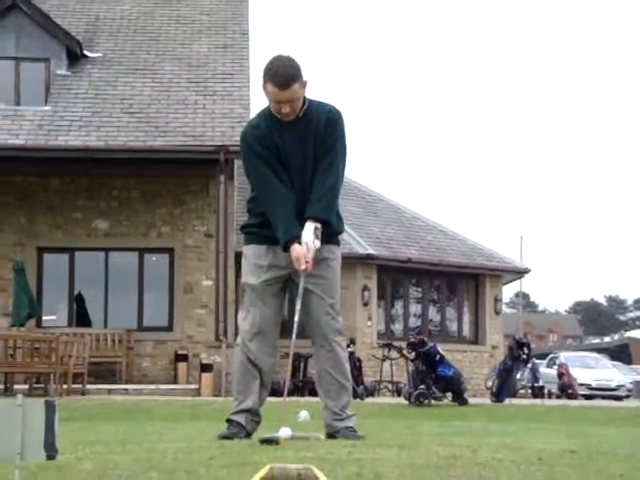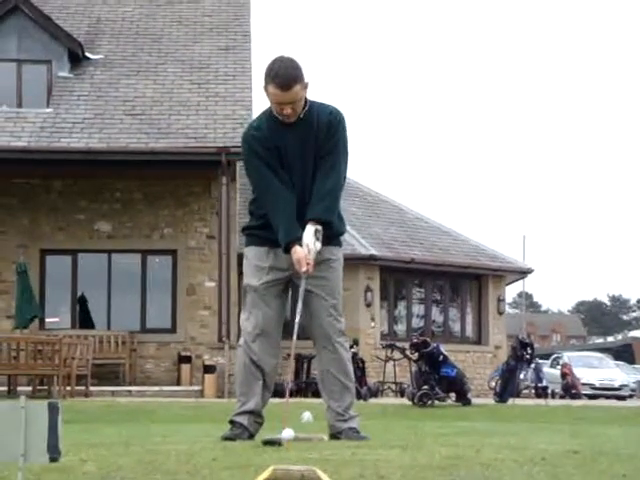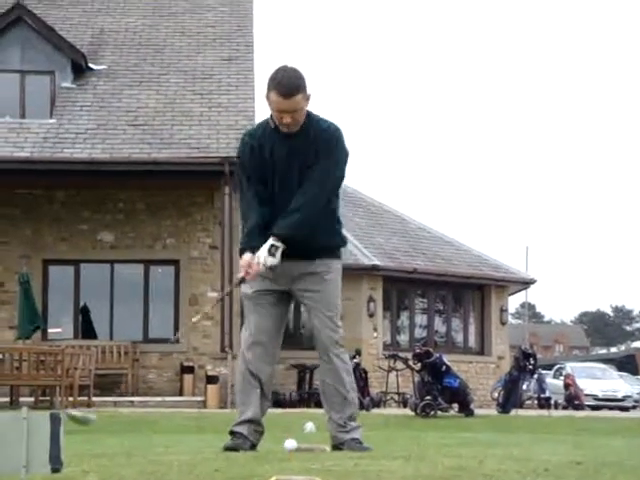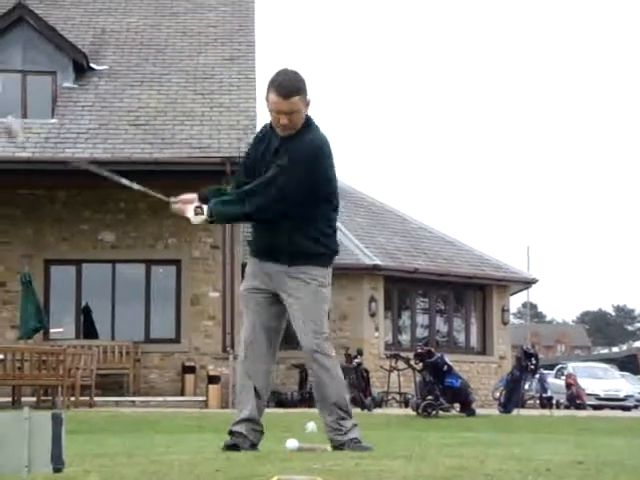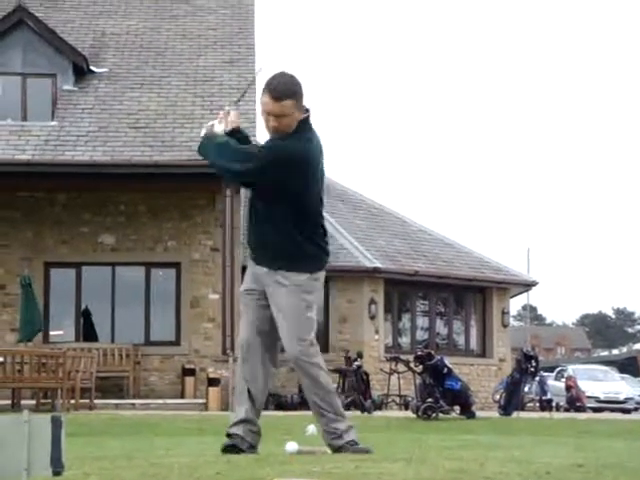
dt=0.2s
person 1, frame 1
left shoulder: (329, 120)
right shoulder: (255, 133)
left elbow: (329, 180)
right elbow: (272, 192)
left wrist: (312, 227)
right wrist: (291, 240)
left hip: (320, 241)
right hip: (267, 242)
left knee: (328, 332)
right knee: (254, 332)
left ankle: (340, 419)
right ankle: (243, 416)
person 1, frame 2
left shoulder: (330, 121)
right shoulder: (256, 135)
left elbow: (330, 182)
right elbow: (272, 193)
left wrist: (312, 230)
right wrist: (291, 242)
left hip: (321, 243)
right hip: (269, 244)
left knee: (330, 334)
right knee: (257, 333)
left ankle: (343, 421)
right ankle: (246, 418)
person 1, frame 3
left shoulder: (327, 138)
right shoulder: (253, 142)
left elbow: (312, 200)
right elbow: (252, 202)
left wrist: (274, 244)
right wrist: (250, 249)
left hip: (318, 258)
right hip: (266, 257)
left knee: (330, 344)
right knee: (255, 344)
left ankle: (347, 431)
right ankle: (247, 429)
person 1, frame 4
left shoulder: (311, 150)
right shoulder: (269, 134)
left elbow: (259, 200)
right elbow: (247, 185)
left wrist: (205, 212)
right wrist: (205, 198)
left hip: (305, 264)
right hip: (264, 259)
left knee: (315, 345)
right knee: (253, 345)
left ankle: (343, 431)
right ankle: (245, 429)
person 1, frame 5
left shoulder: (292, 152)
right shoulder: (291, 138)
left elbow: (229, 162)
right elbow: (248, 160)
left wrist: (213, 135)
right wrist: (233, 132)
left hip: (295, 270)
right hip: (263, 264)
left knee: (301, 351)
right knee: (251, 346)
left ankle: (340, 434)
right ankle: (243, 432)
